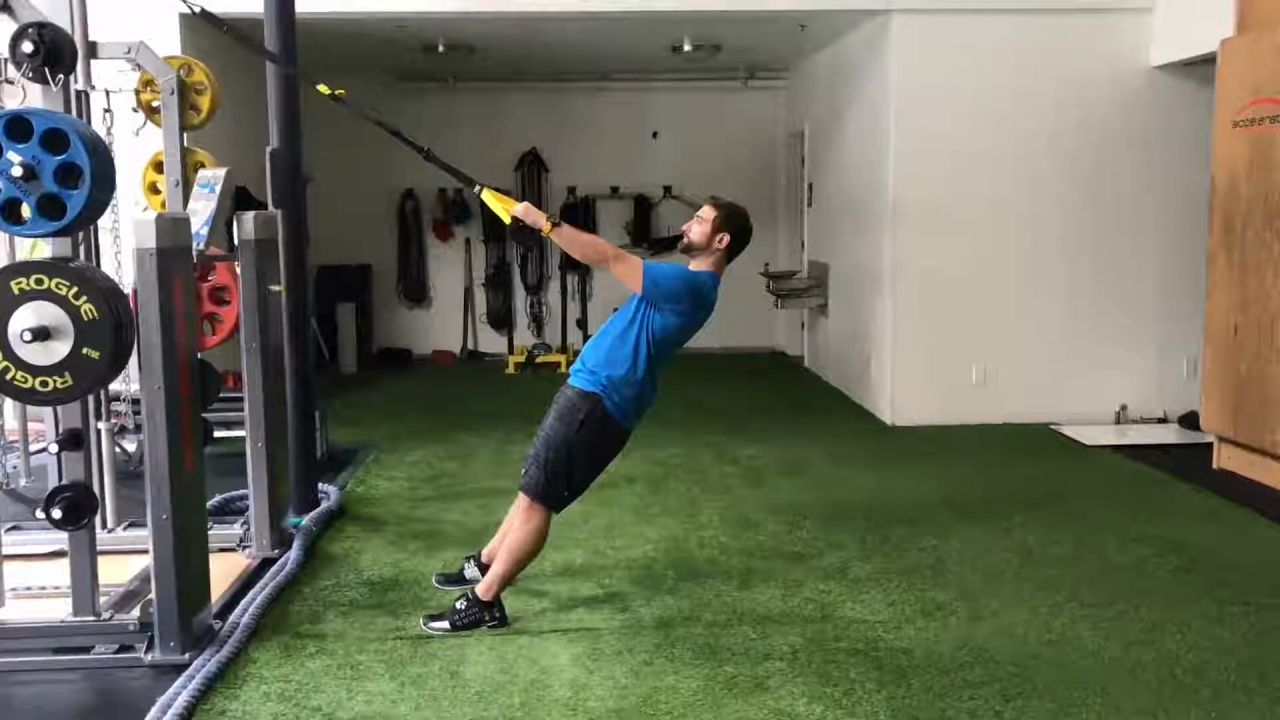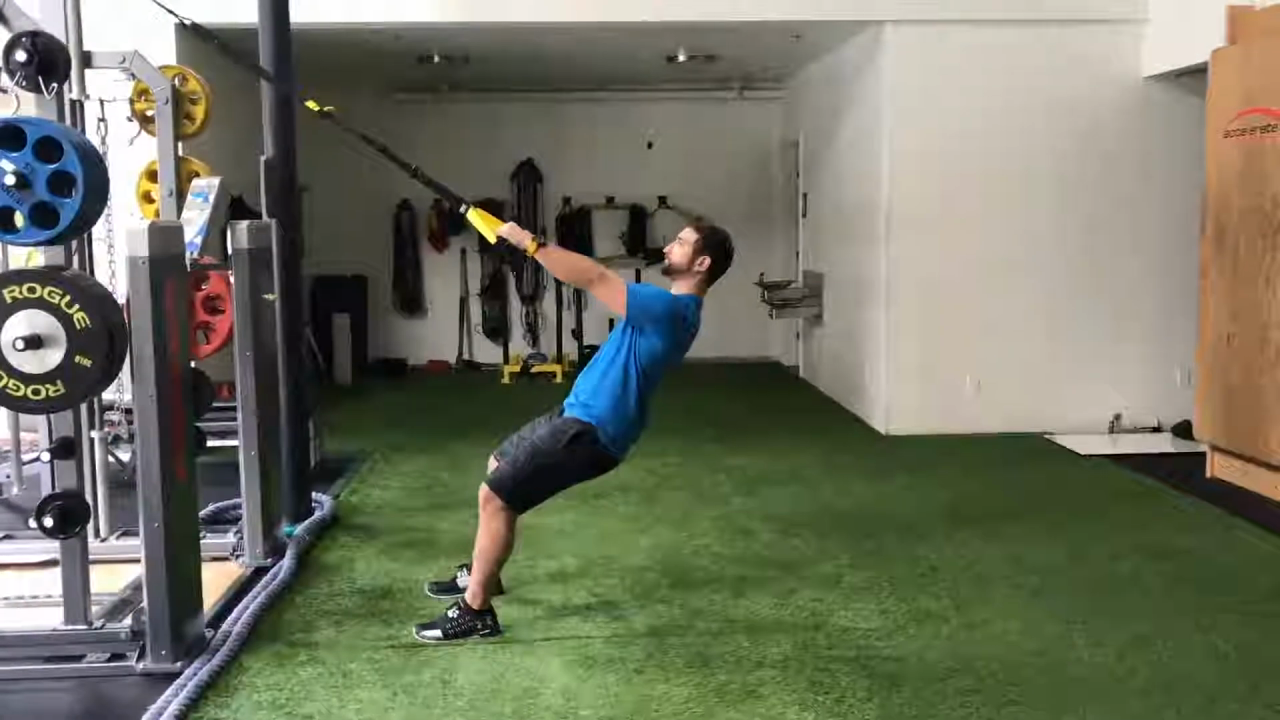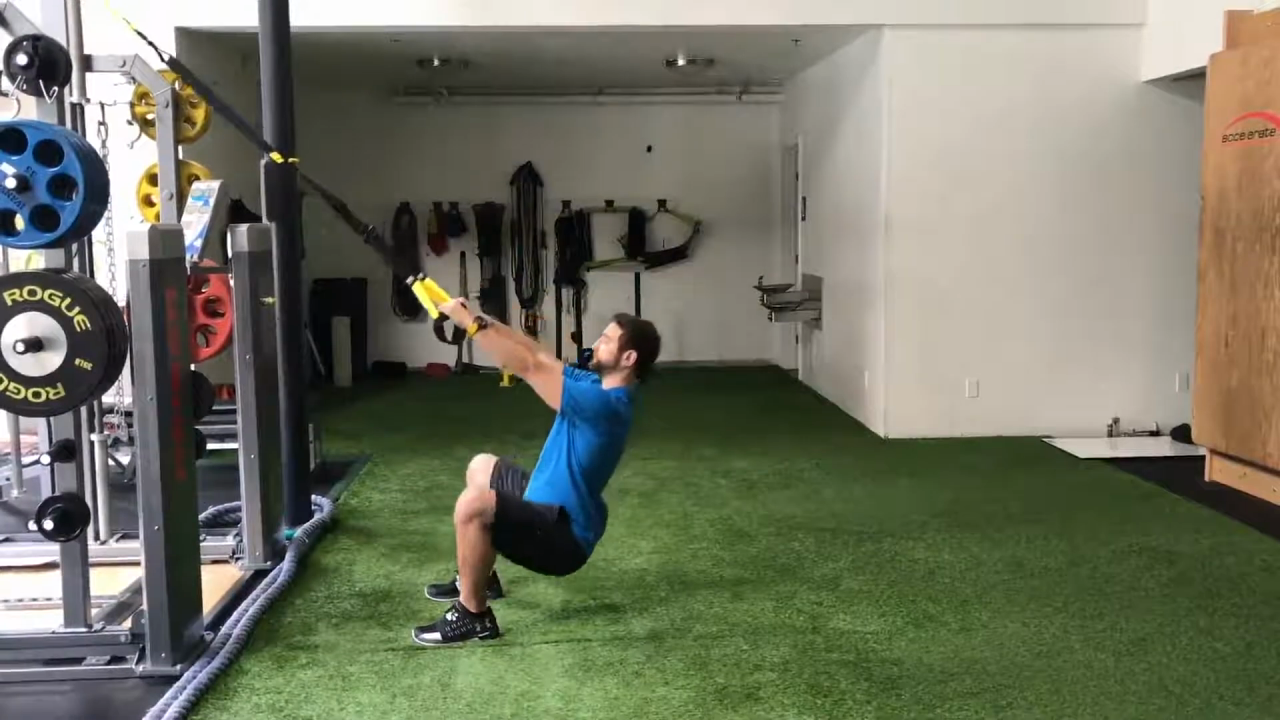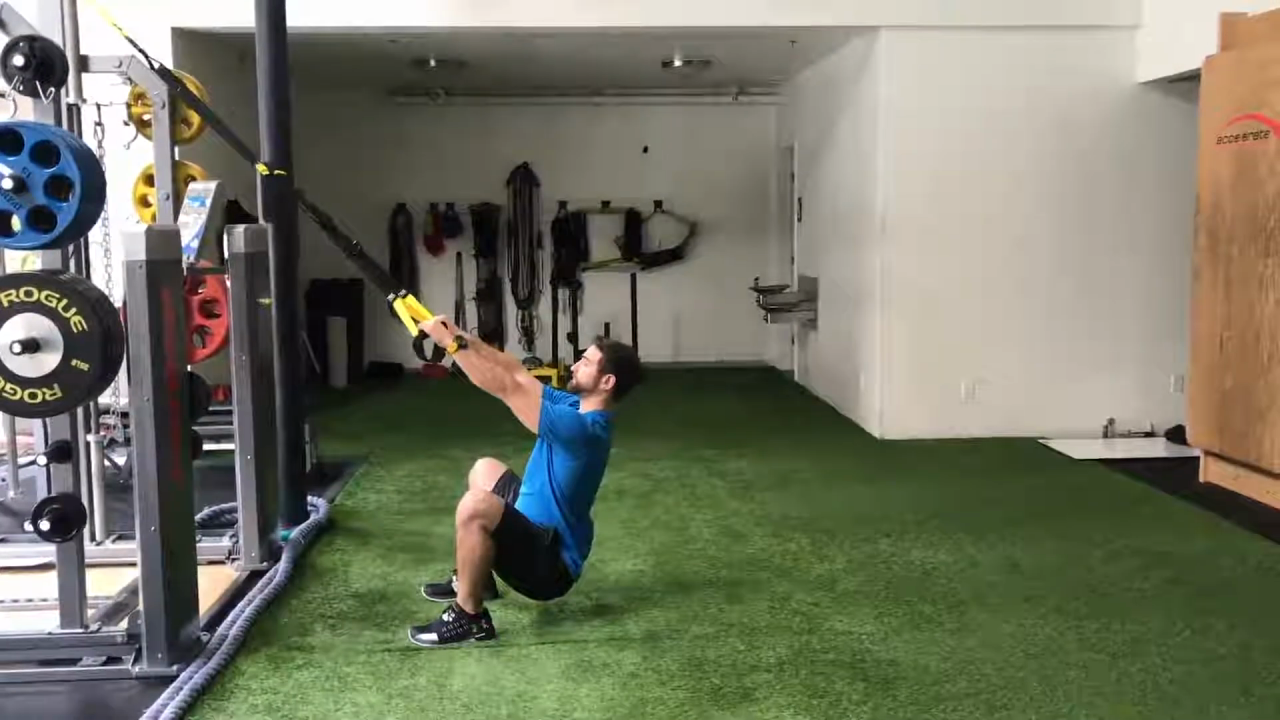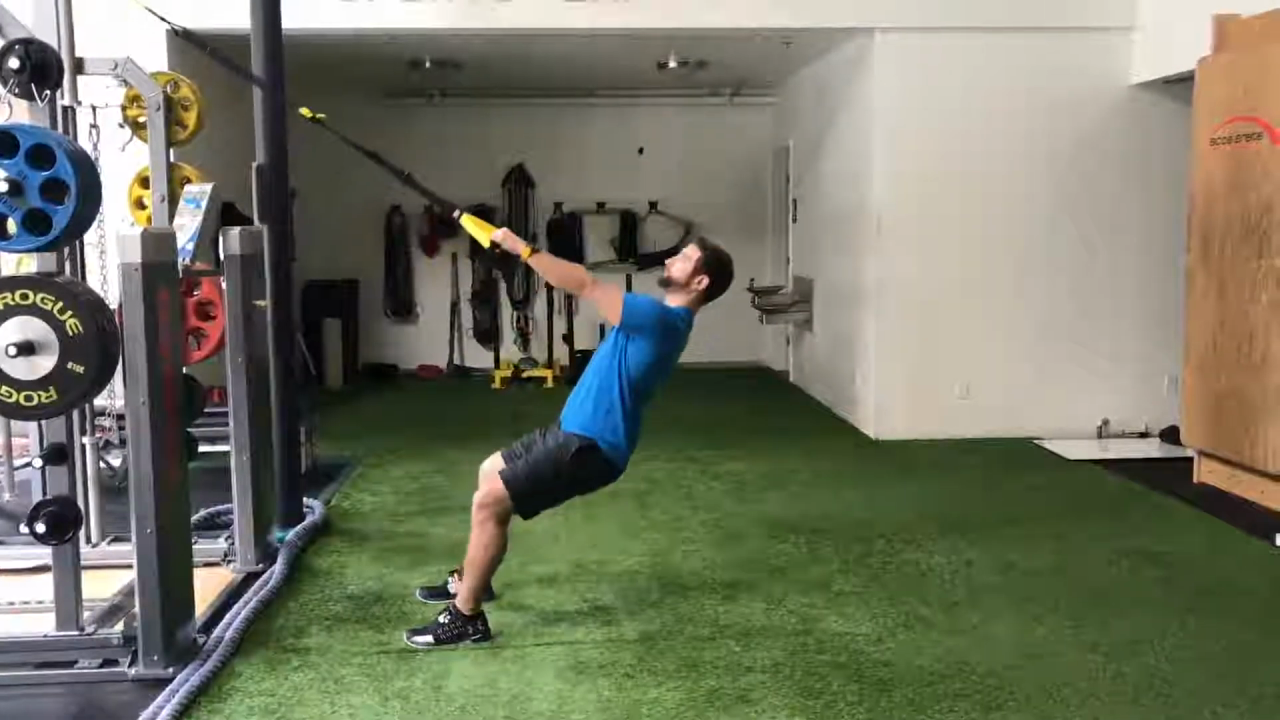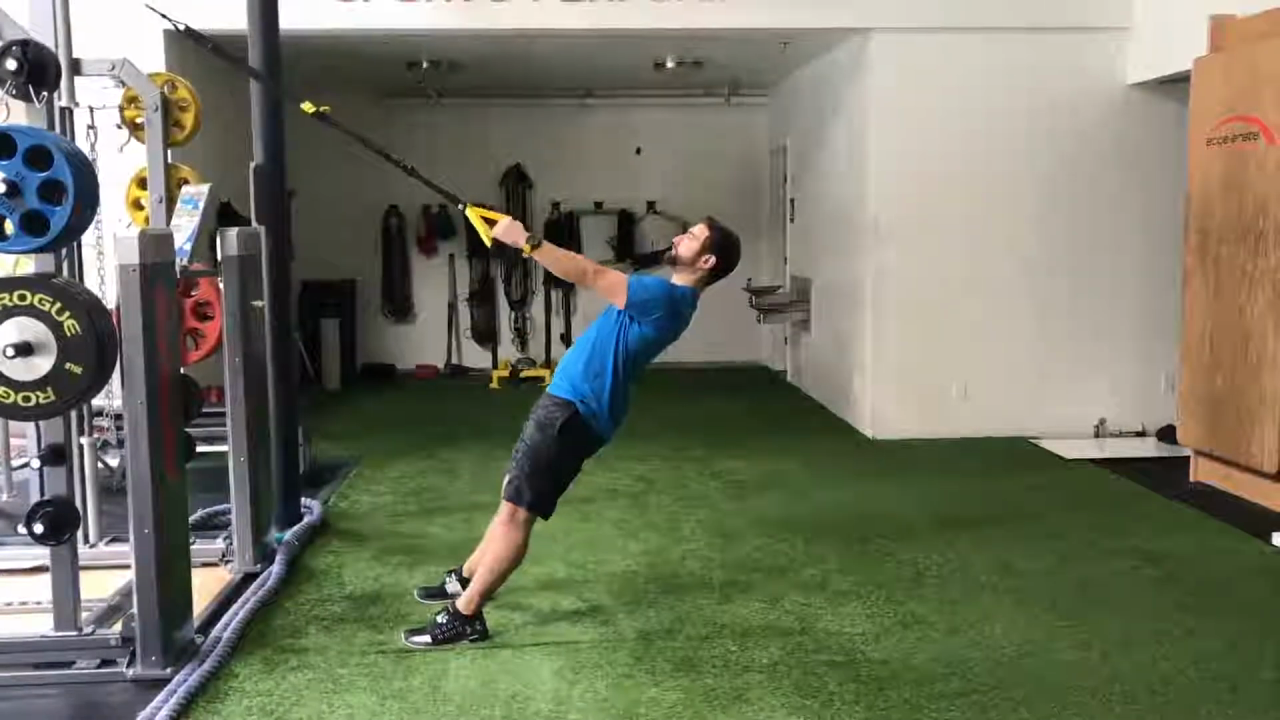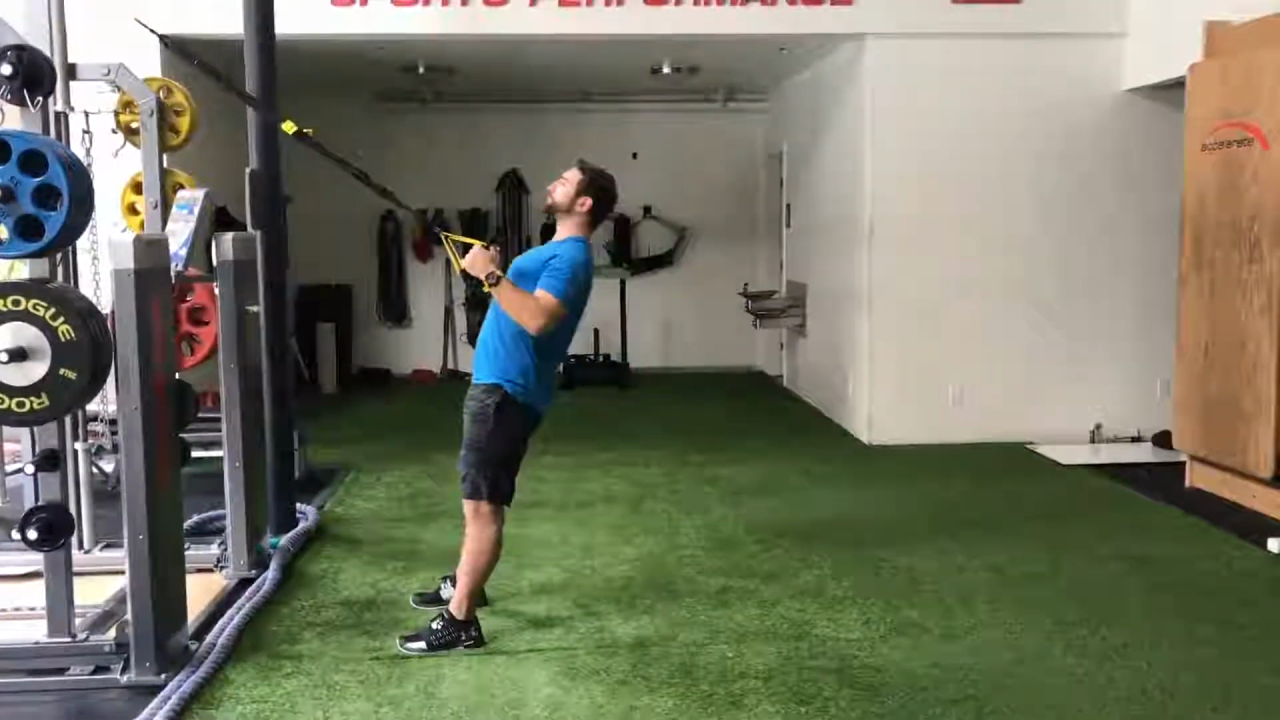
dt=0.7s
person 1, frame 1
left shoulder: (692, 286)
right shoulder: (686, 281)
left elbow: (610, 258)
right elbow: (615, 260)
left wrist: (544, 223)
right wrist: (548, 225)
left hip: (598, 400)
right hip: (592, 391)
left knee: (536, 499)
right knee: (534, 488)
left ankle: (485, 603)
right ankle: (484, 564)
person 1, frame 2
left shoulder: (674, 310)
right shoulder: (669, 304)
left elbow: (594, 280)
right elbow: (600, 276)
left wrist: (529, 243)
right wrist: (533, 244)
left hip: (591, 429)
right hip: (582, 414)
left knee: (495, 495)
right knee: (499, 467)
left ankle: (475, 612)
right ankle: (476, 573)
person 1, frame 3
left shoulder: (606, 405)
right shoulder: (599, 387)
left elbow: (530, 366)
right elbow: (538, 354)
left wrist: (471, 324)
right wrist: (478, 318)
left hip: (563, 537)
right hip: (552, 507)
left knee: (473, 504)
right knee: (481, 467)
left ankle: (474, 616)
right ankle: (478, 576)
person 1, frame 4
left shoulder: (583, 428)
right shoulder: (578, 407)
left elbow: (507, 387)
right elbow: (518, 373)
left wrist: (451, 343)
right wrist: (460, 336)
left hip: (551, 564)
right hip: (542, 532)
left knee: (475, 507)
right knee: (486, 470)
left ankle: (469, 616)
right ankle: (475, 578)
person 1, frame 5
left shoulder: (663, 319)
right shoulder: (661, 316)
left elbow: (586, 286)
right elbow: (590, 288)
left wrist: (522, 248)
right wrist: (524, 251)
left hip: (589, 443)
right hip: (578, 429)
left knee: (488, 501)
right knee: (491, 472)
left ankle: (465, 617)
right ankle: (470, 578)
person 1, frame 6
left shoulder: (668, 297)
right shoulder: (665, 295)
left elbow: (589, 275)
right elbow: (597, 278)
left wrist: (524, 241)
right wrist: (530, 242)
left hip: (573, 409)
right hip: (567, 402)
left knee: (515, 511)
right knee: (512, 496)
left ankle: (464, 615)
right ankle: (466, 578)
person 1, frame 7
left shoulder: (571, 256)
right shoulder: (557, 249)
left elbow: (537, 320)
left wrist: (491, 275)
right wrist: (491, 268)
left hip: (506, 392)
right hip: (497, 384)
left knee: (482, 506)
right knee: (483, 501)
left ankle: (460, 622)
right ankle: (464, 584)
